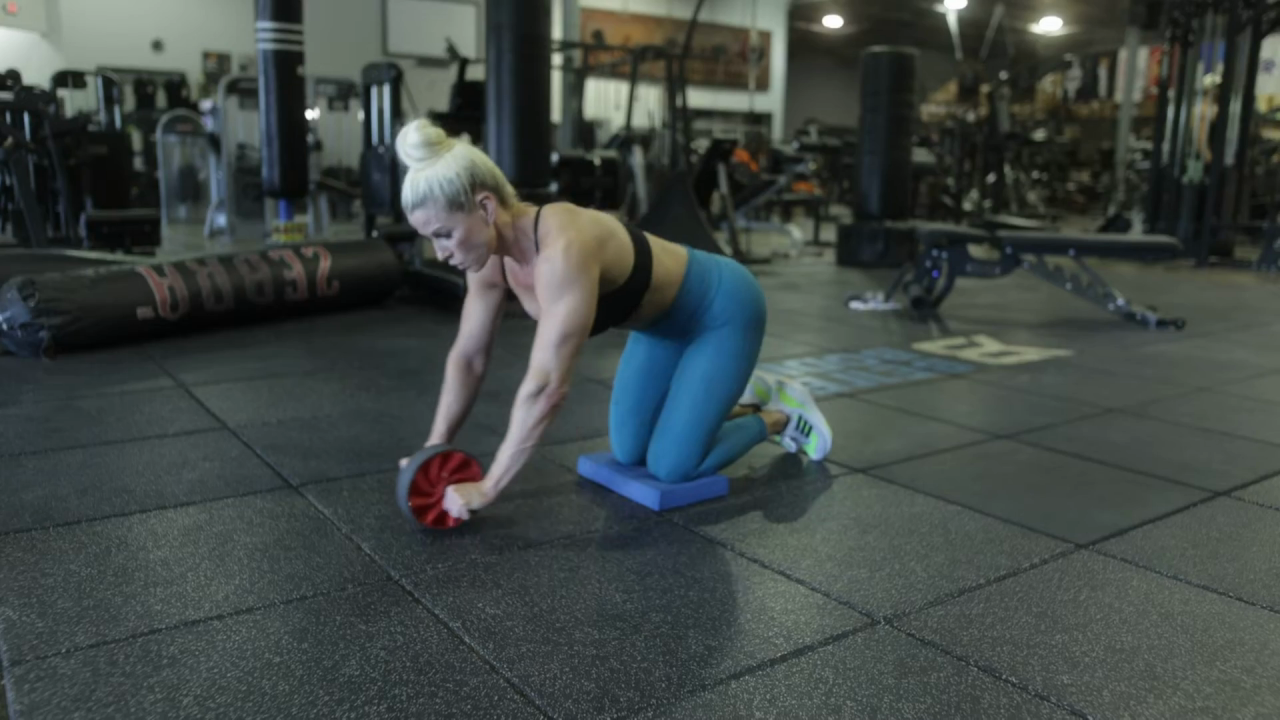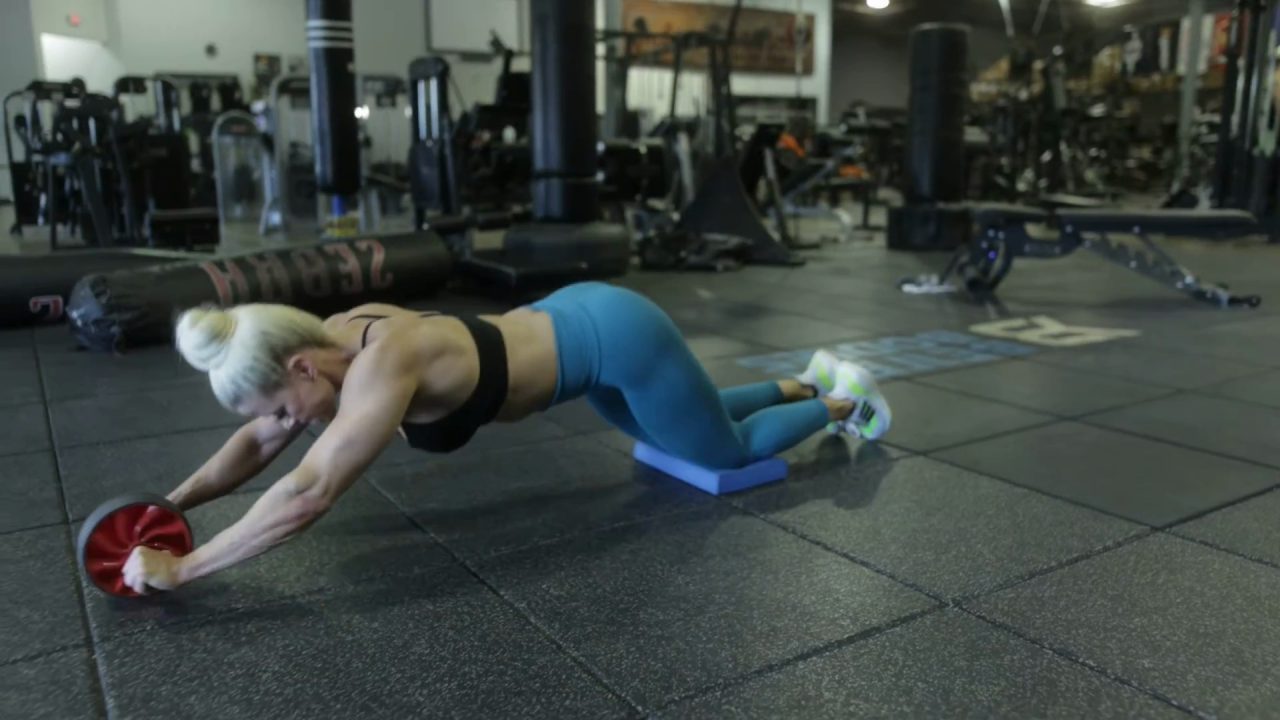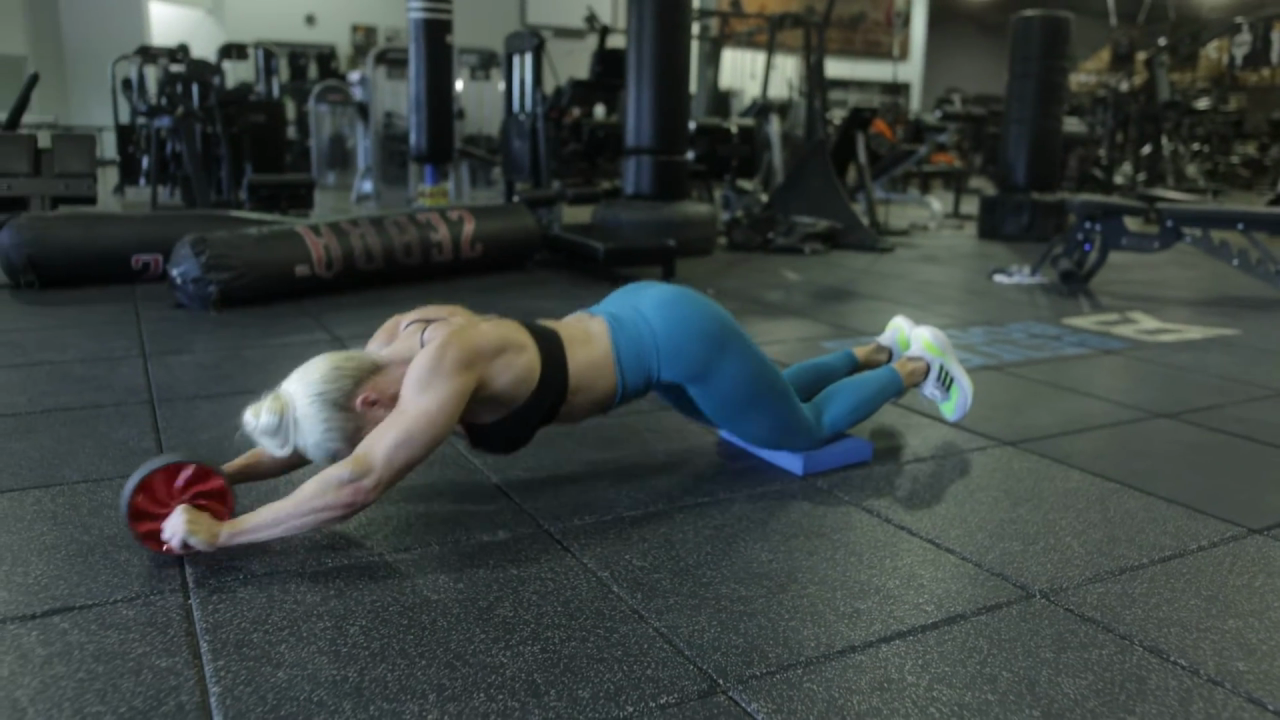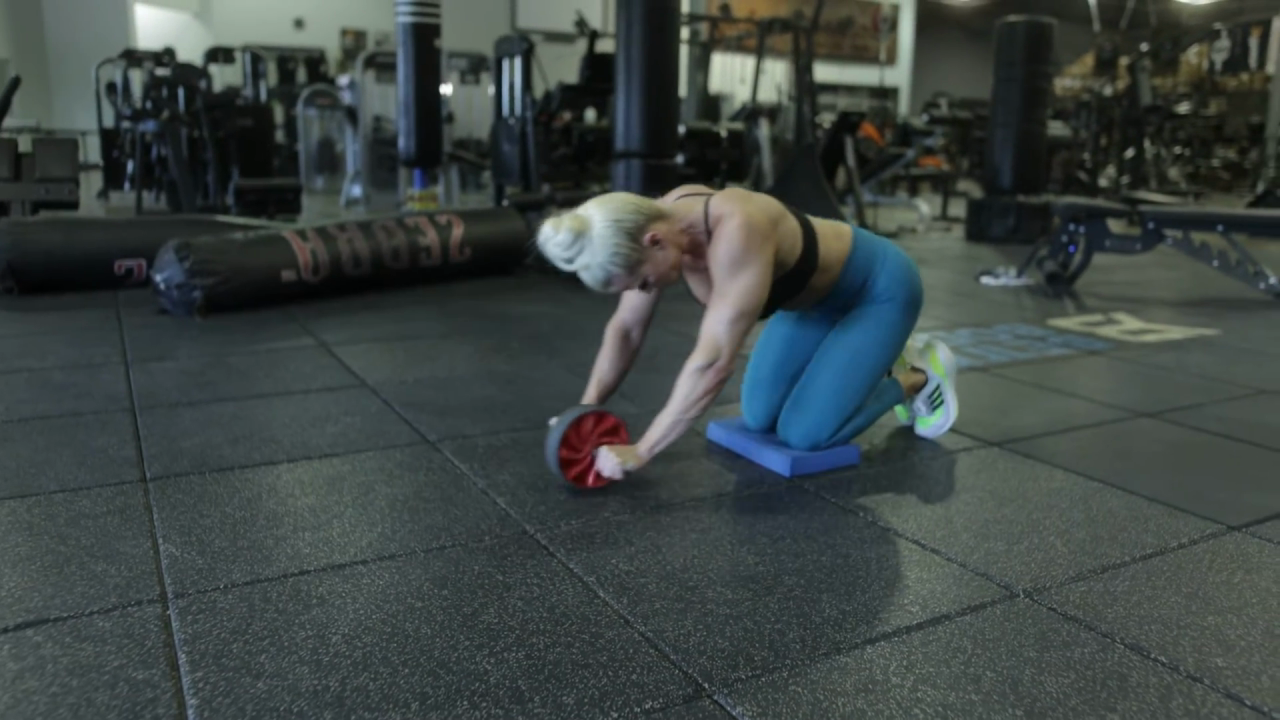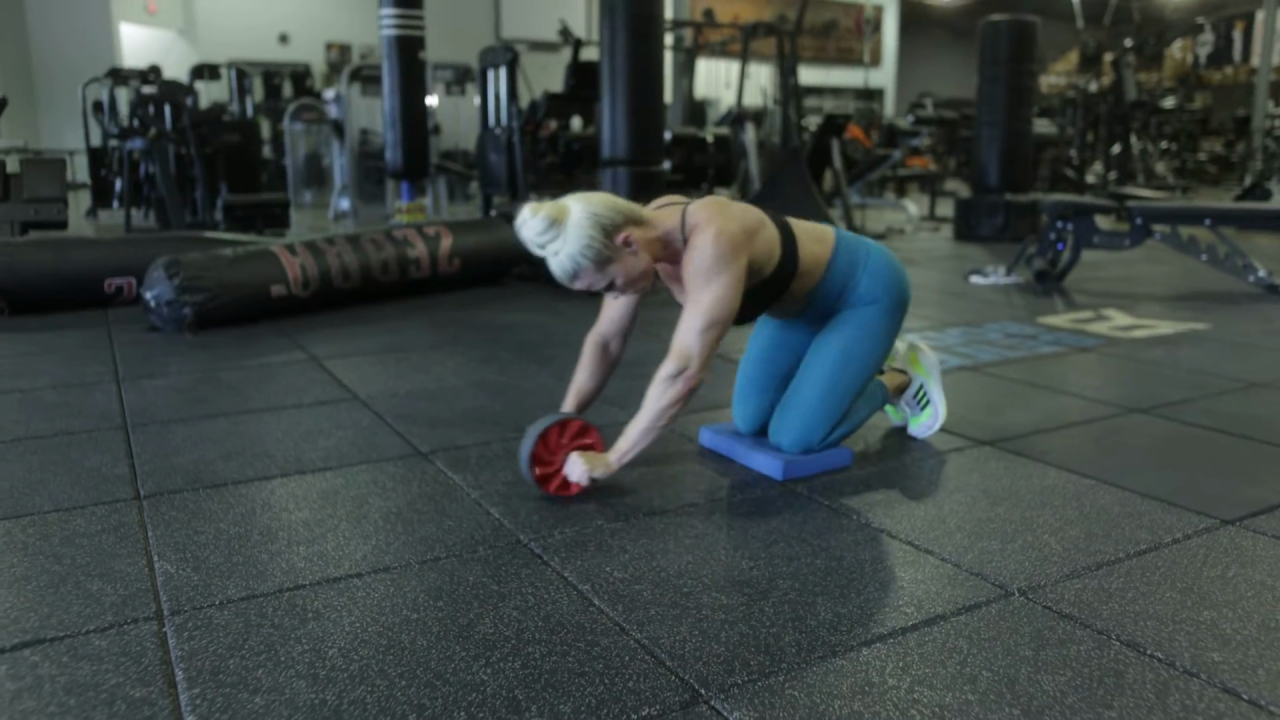
dt=1s
person 1, frame 1
left shoulder: (563, 248)
right shoulder: (493, 252)
left elbow: (545, 386)
right elbow: (467, 358)
left wrist: (488, 487)
right wrist: (434, 450)
left hip: (724, 312)
right hip: (663, 323)
left knee: (670, 468)
right knee: (628, 455)
left ankle: (780, 418)
right ankle: (747, 400)
person 1, frame 2
left shoulder: (382, 362)
right shoulder: (335, 339)
left elbow: (305, 496)
right elbow: (256, 443)
left wrist: (178, 569)
right wrist: (168, 506)
left hip: (618, 335)
right hip: (578, 320)
left knee: (726, 456)
right knee: (677, 439)
left ankle: (842, 401)
right ankle: (801, 383)
person 1, frame 3
left shoulder: (441, 364)
right shoulder: (396, 341)
left elbow: (354, 485)
right elbow: (314, 425)
left wrist: (219, 533)
right wrist: (228, 470)
left hip: (676, 336)
right hip: (637, 319)
left knee: (804, 431)
right knee: (767, 400)
left ankle: (916, 366)
right ankle: (878, 349)
person 1, frame 4
left shoulder: (737, 233)
right shoulder: (656, 224)
left elbow: (713, 363)
right elbow: (625, 330)
left wrist: (640, 451)
right wrist: (586, 410)
left hip: (879, 287)
right hip: (821, 293)
left knee: (804, 434)
right knee: (759, 421)
left ankle: (914, 379)
right ankle: (881, 361)
person 1, frame 5
left shoulder: (711, 241)
right shoulder: (639, 233)
left elbow: (684, 369)
right elbow: (605, 339)
left wrist: (611, 459)
right wrist: (564, 420)
left hip: (865, 291)
right hip: (805, 300)
left knee: (794, 439)
right knee: (749, 424)
left ankle: (898, 380)
right ankle: (872, 366)
